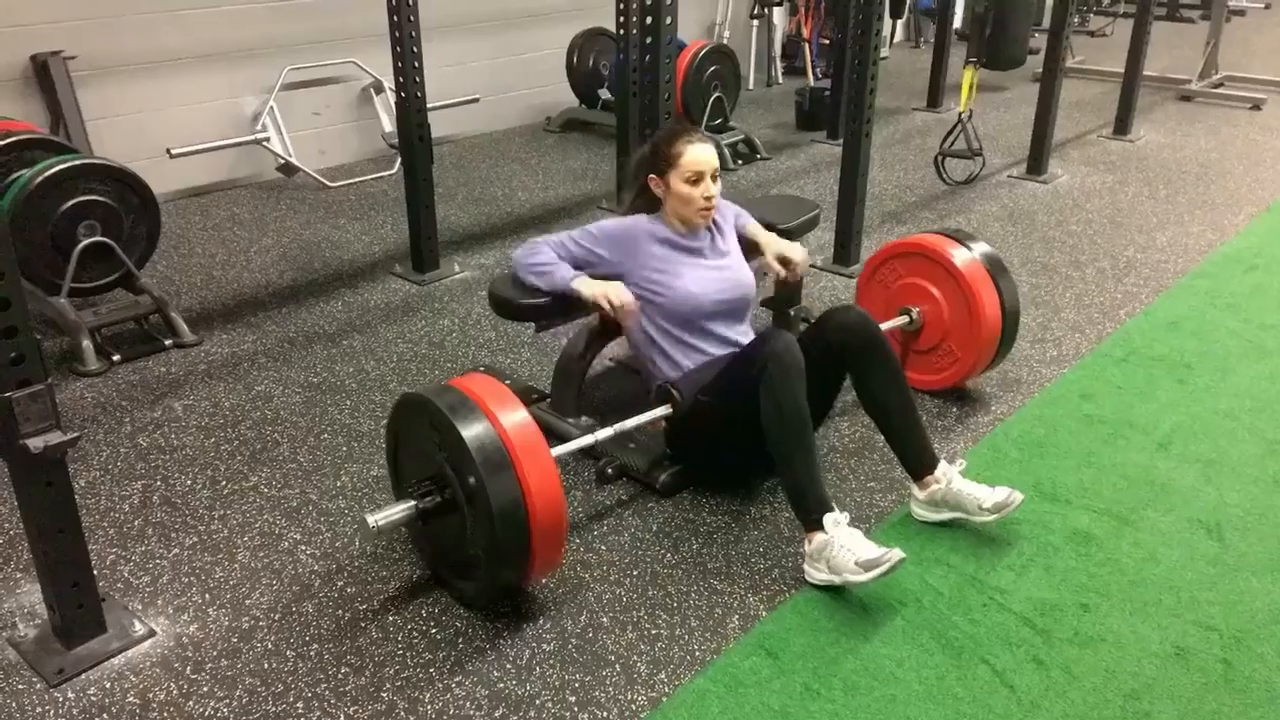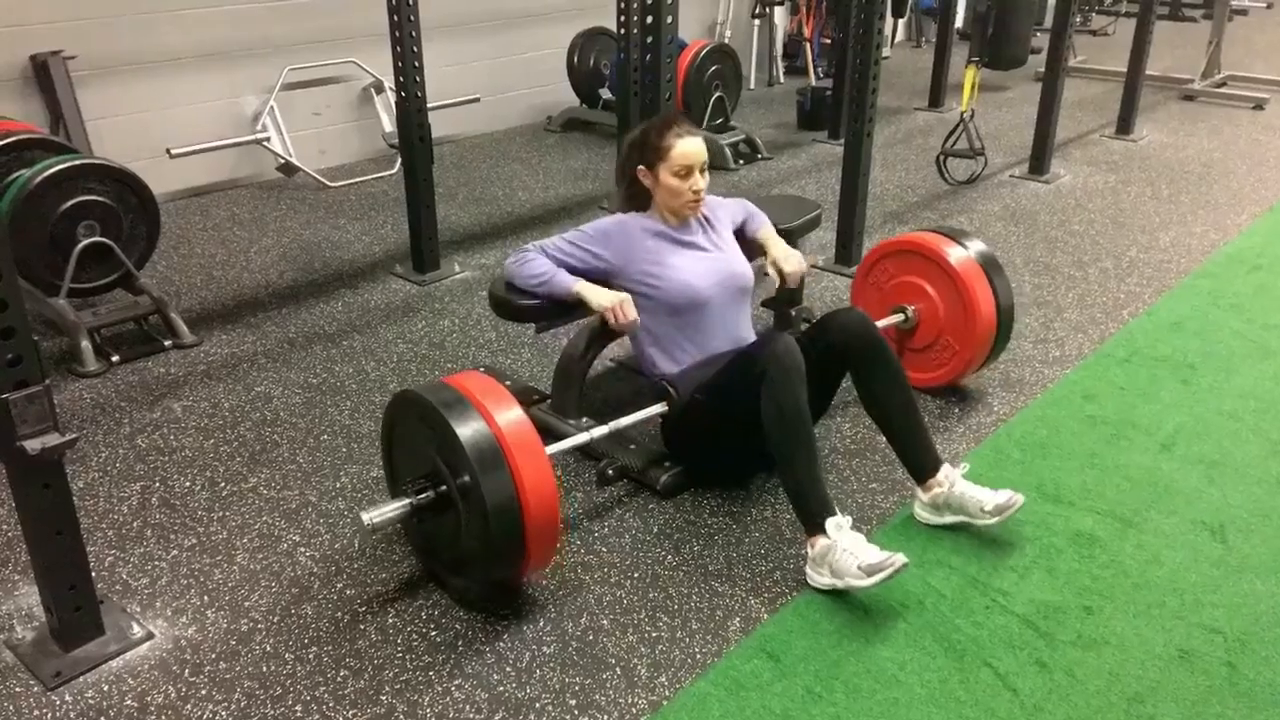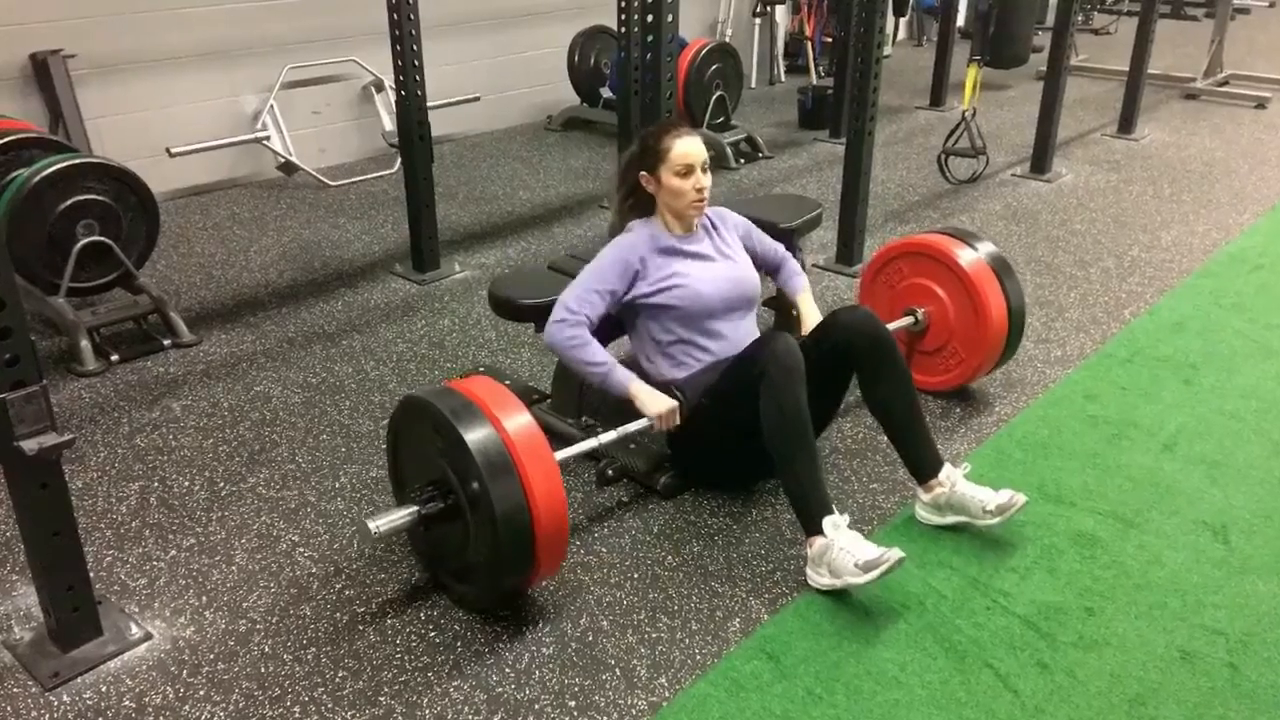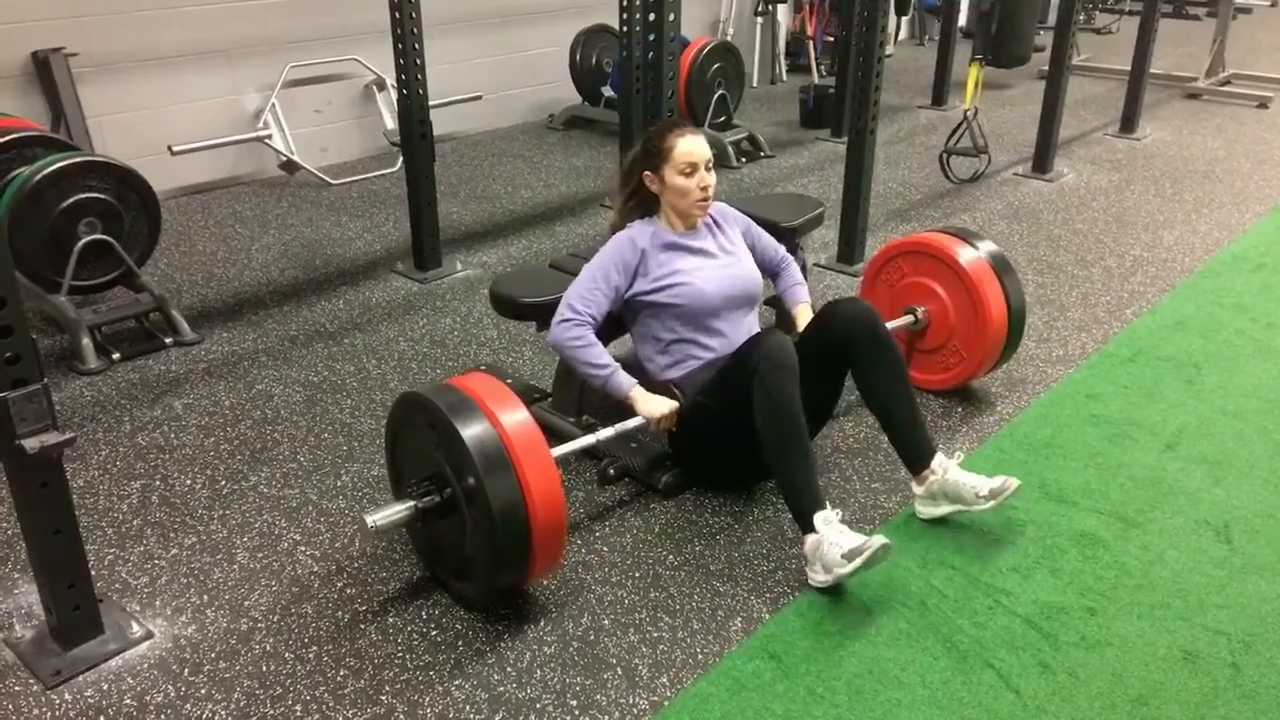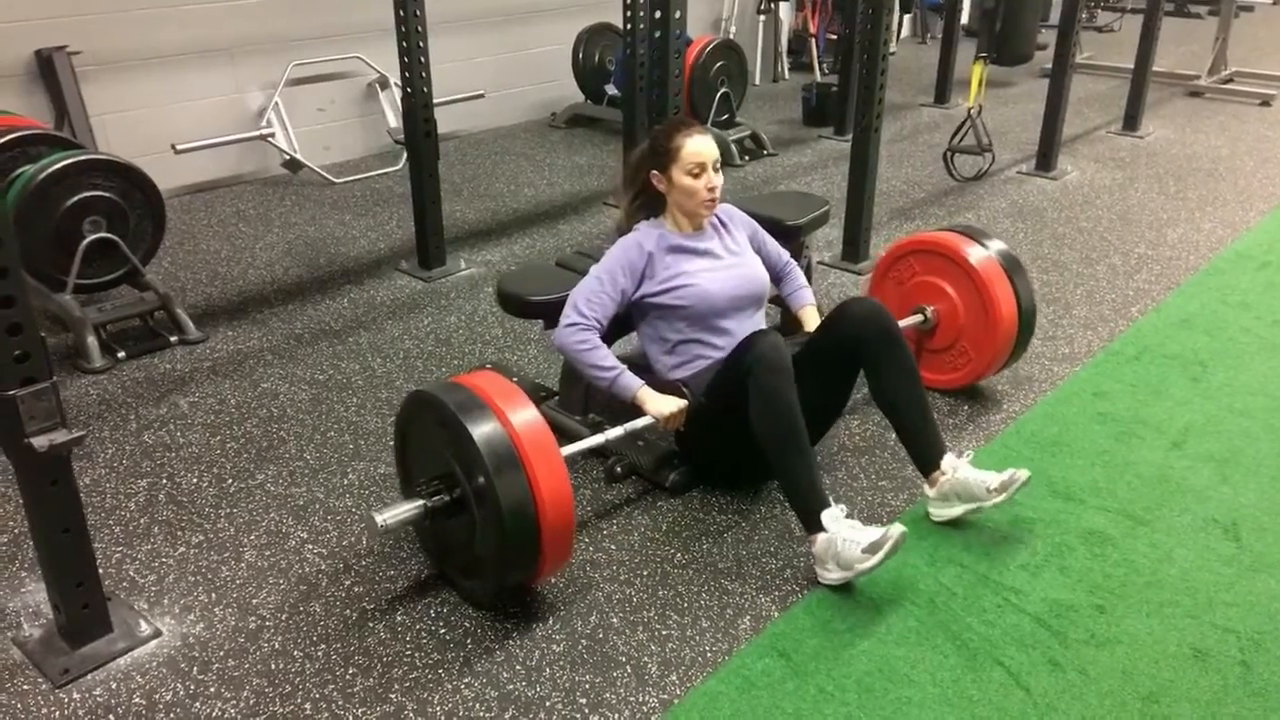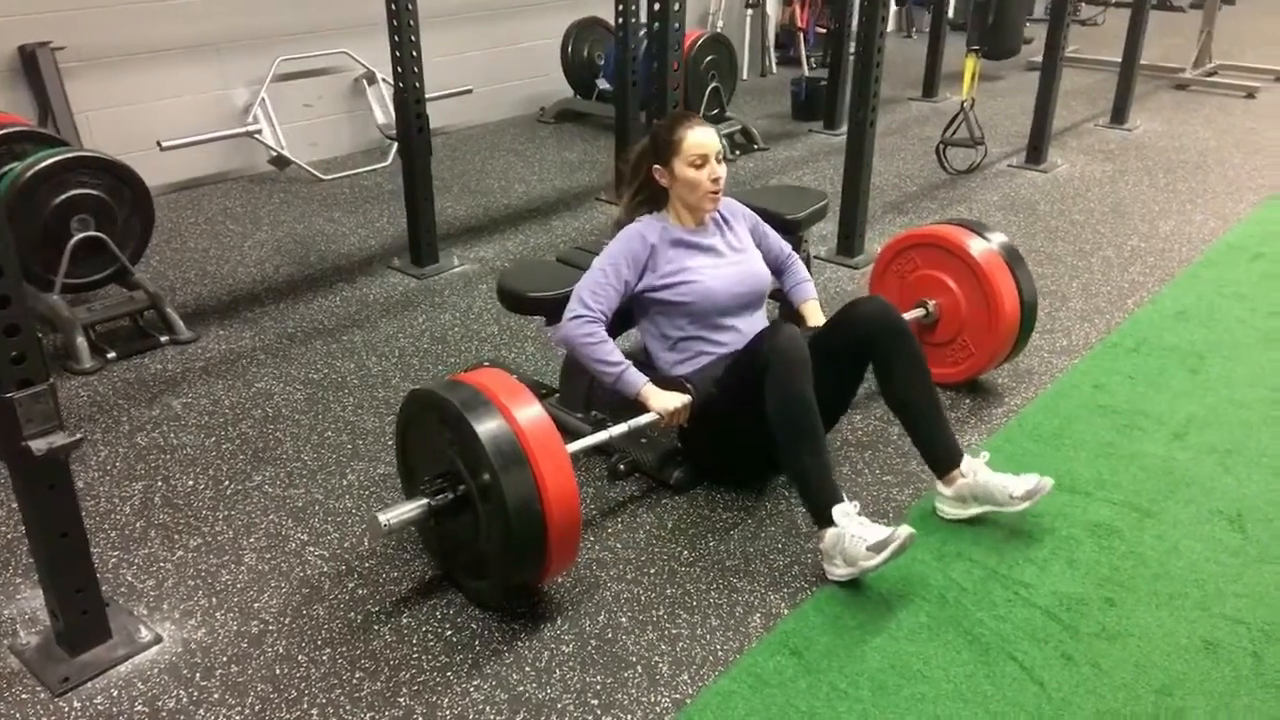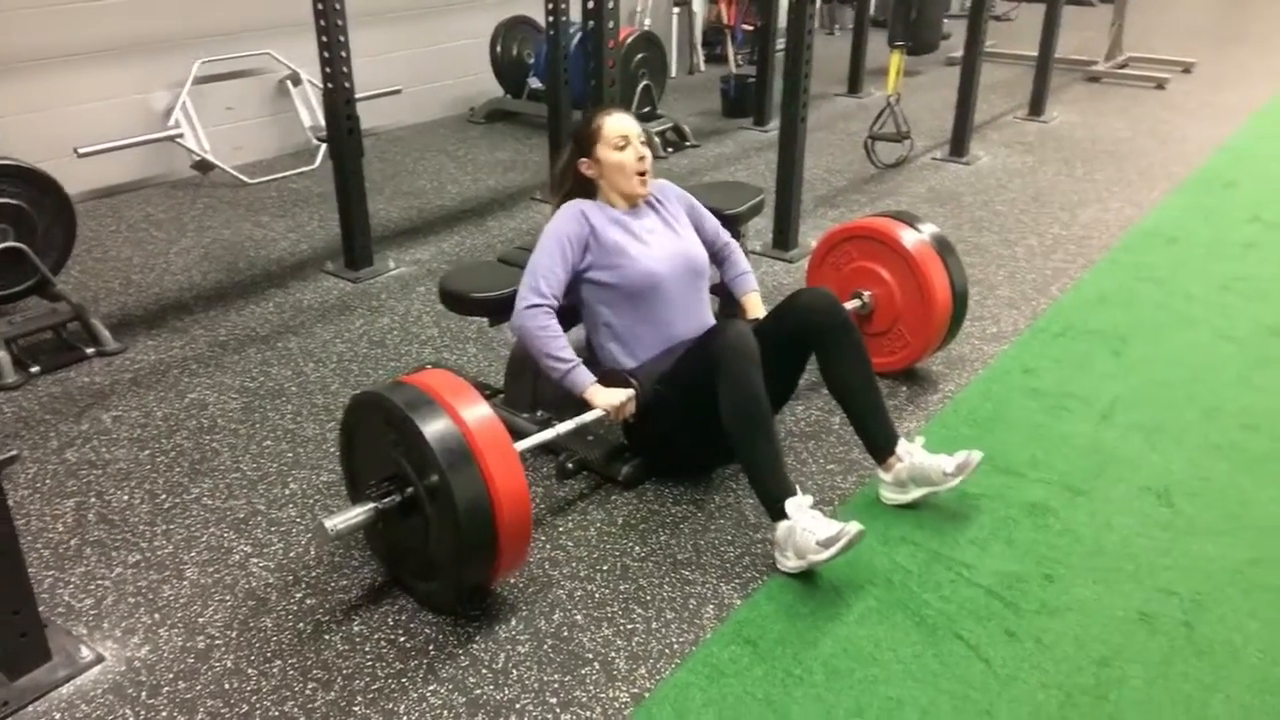
dt=0.5s
person 1, frame 1
left shoulder: (719, 218)
right shoulder: (630, 237)
right elbow: (530, 255)
left wrist: (769, 240)
right wrist: (587, 283)
left hip: (766, 401)
right hip: (699, 419)
left knee: (848, 323)
right knee: (775, 345)
left ankle: (932, 483)
right ankle: (822, 541)
person 1, frame 2
left shoulder: (713, 212)
right shoulder: (620, 235)
left elbow: (749, 213)
right elbow: (520, 263)
left wrist: (776, 244)
right wrist: (590, 288)
left hip: (762, 400)
right hip: (697, 418)
left knee: (849, 326)
right knee: (775, 347)
left ankle: (936, 486)
right ankle: (824, 544)
person 1, frame 3
left shoulder: (723, 223)
right shoulder: (632, 249)
left elbow: (782, 261)
right elbow: (563, 329)
left wrist: (808, 308)
right wrist: (638, 389)
left hip: (771, 401)
right hip: (703, 424)
left knee: (856, 324)
right knee: (776, 348)
left ankle: (937, 487)
right ankle: (825, 544)
person 1, frame 4
left shoulder: (724, 219)
right shoulder: (633, 245)
left elbow: (782, 264)
right elbow: (567, 327)
left wrist: (808, 328)
right wrist: (638, 394)
left hip: (768, 401)
right hip: (704, 421)
left knee: (849, 315)
right knee: (770, 345)
left ankle: (933, 476)
right ankle: (819, 536)
person 1, frame 5
left shoulder: (730, 220)
right shoulder: (641, 248)
left elbow: (785, 268)
right elbow: (573, 331)
left wrist: (814, 326)
right wrist: (645, 396)
left hip: (775, 398)
right hip: (713, 421)
left knee: (862, 315)
right knee: (763, 346)
left ankle: (943, 476)
right ankle: (827, 535)
person 1, frame 6
left shoulder: (731, 214)
right shoulder: (642, 239)
left elbow: (787, 261)
right elbow: (577, 324)
left wrist: (819, 327)
right wrist: (648, 391)
left hip: (778, 393)
right hip: (711, 414)
left knee: (872, 315)
right knee: (780, 339)
left ankle: (958, 478)
right ankle: (837, 531)
person 1, frame 7
left shoulder: (666, 197)
right shoulder: (578, 219)
left elbow: (726, 250)
right elbow: (530, 314)
left wrist: (759, 318)
right wrist: (591, 389)
left hip: (723, 382)
right hip: (656, 408)
left knee: (815, 305)
right knee: (731, 337)
left ankle: (897, 463)
right ankle: (791, 524)
